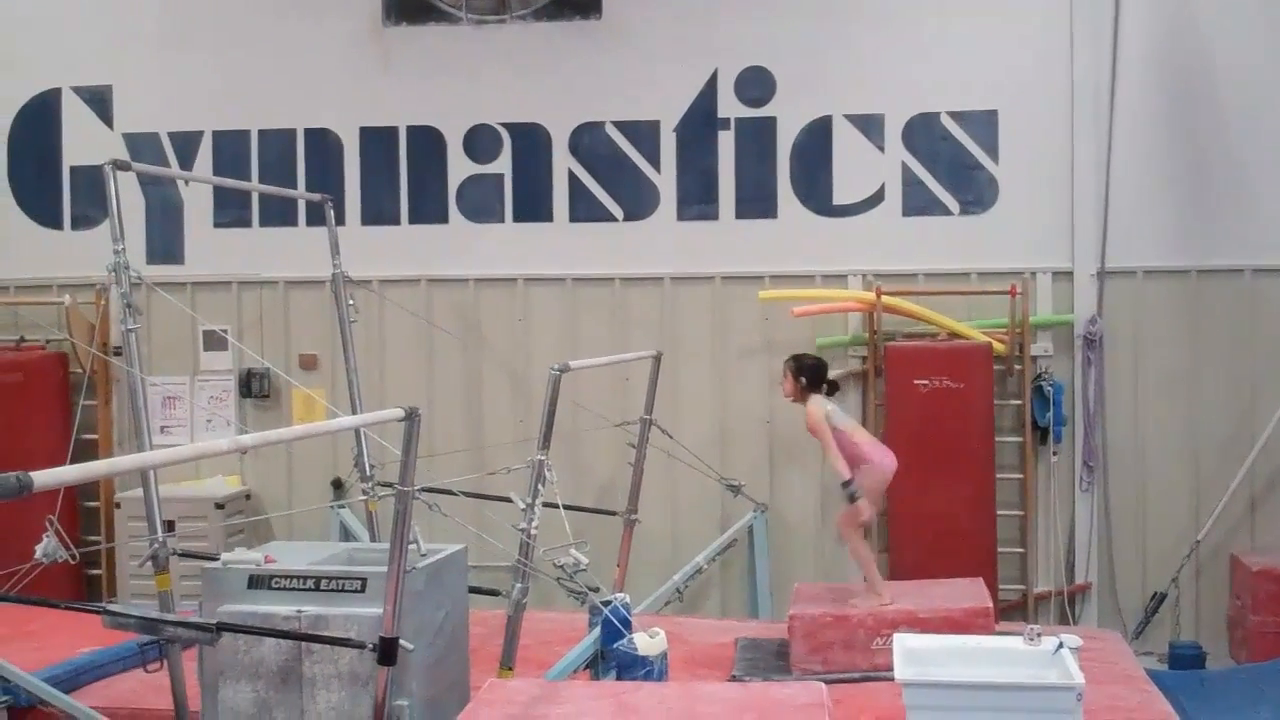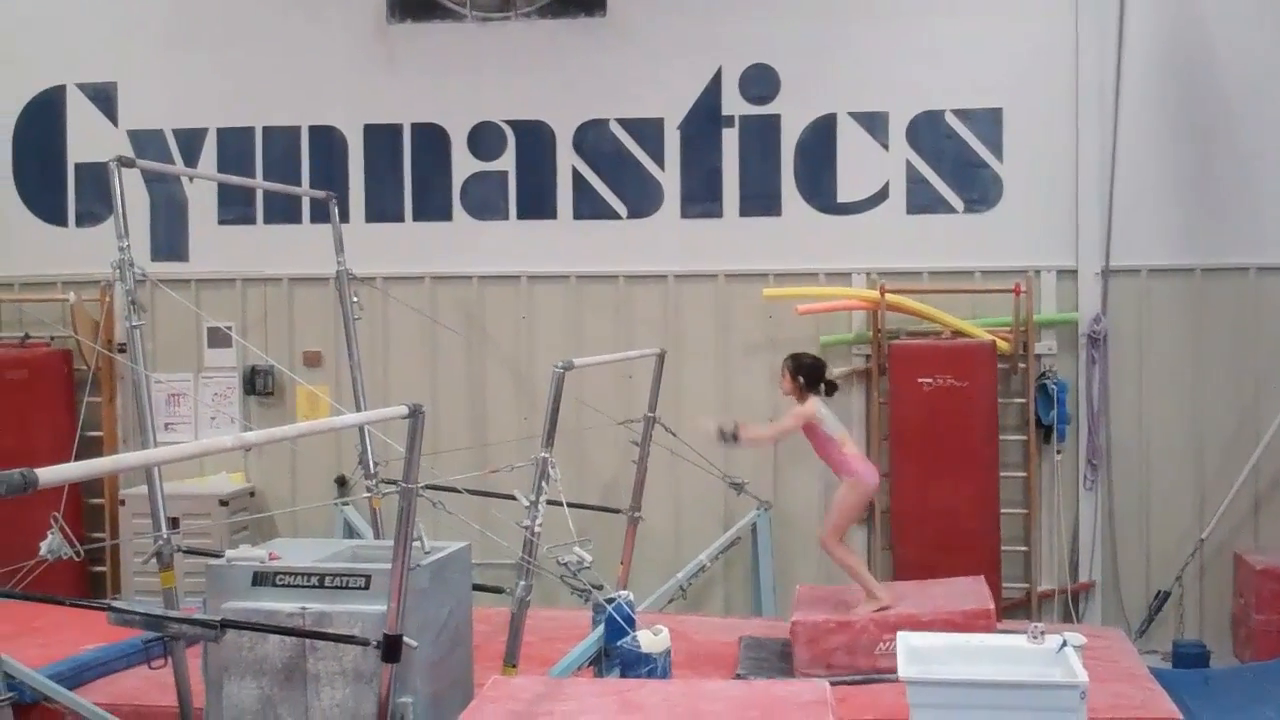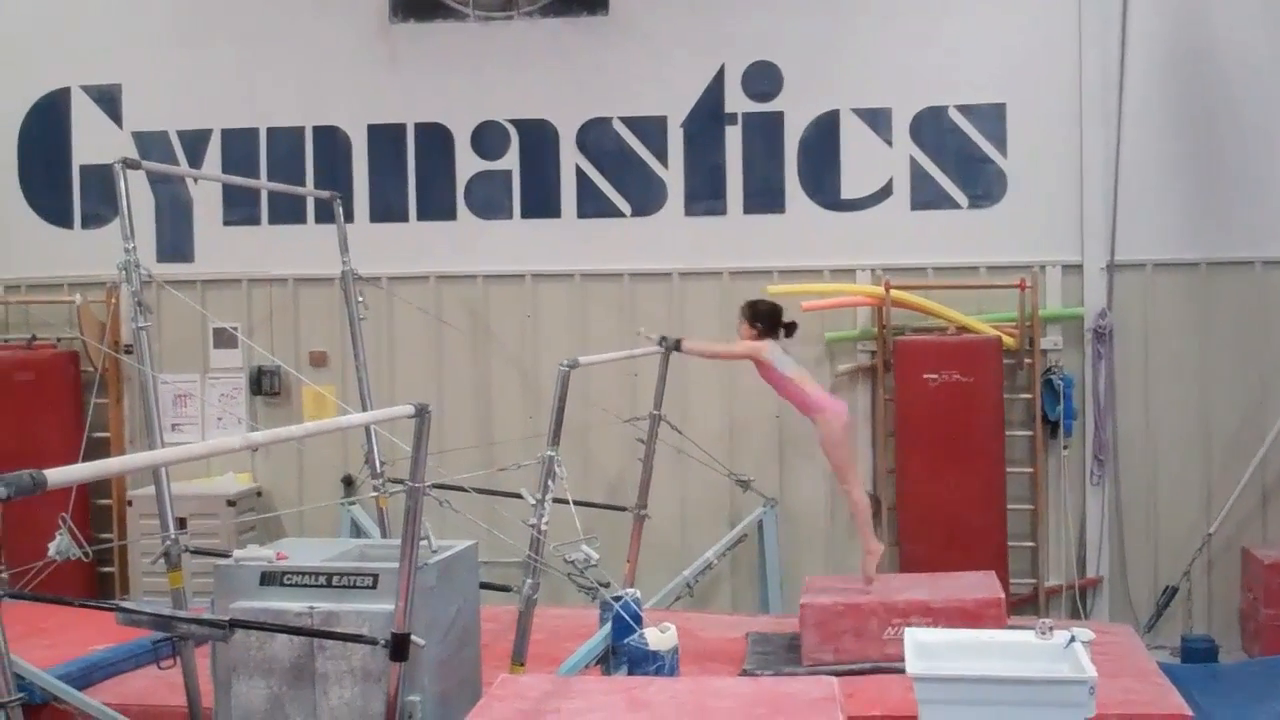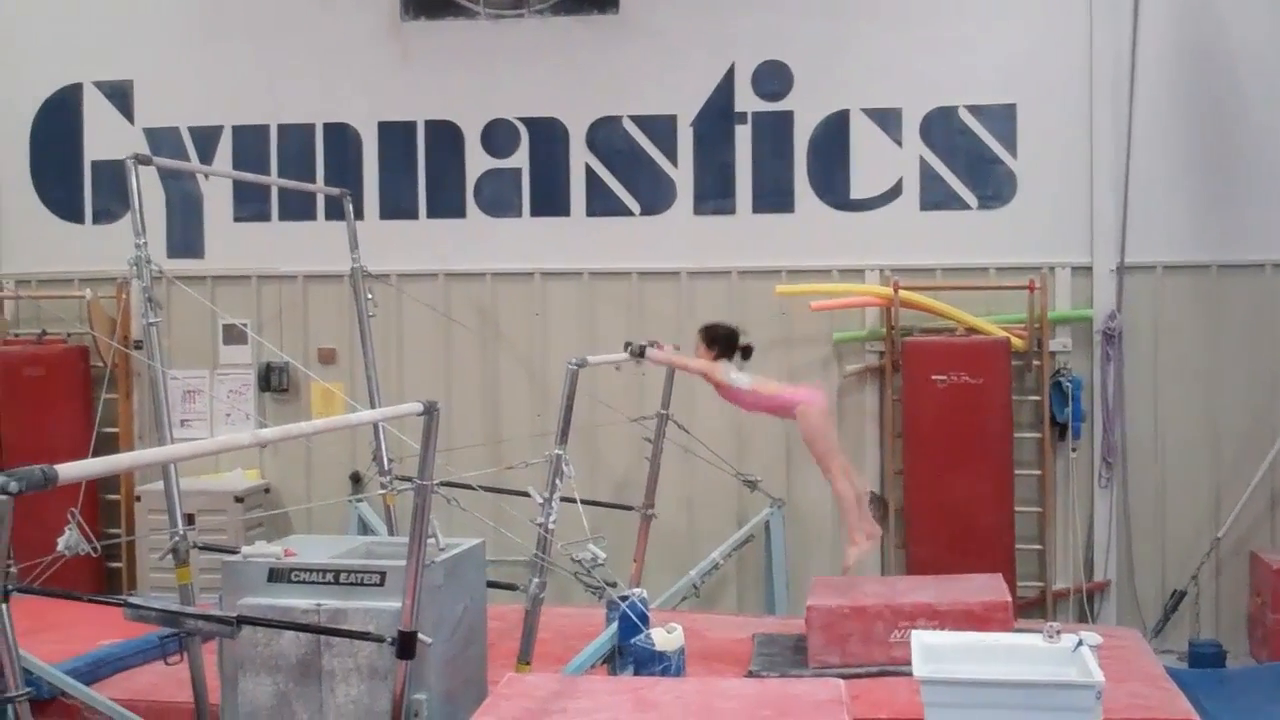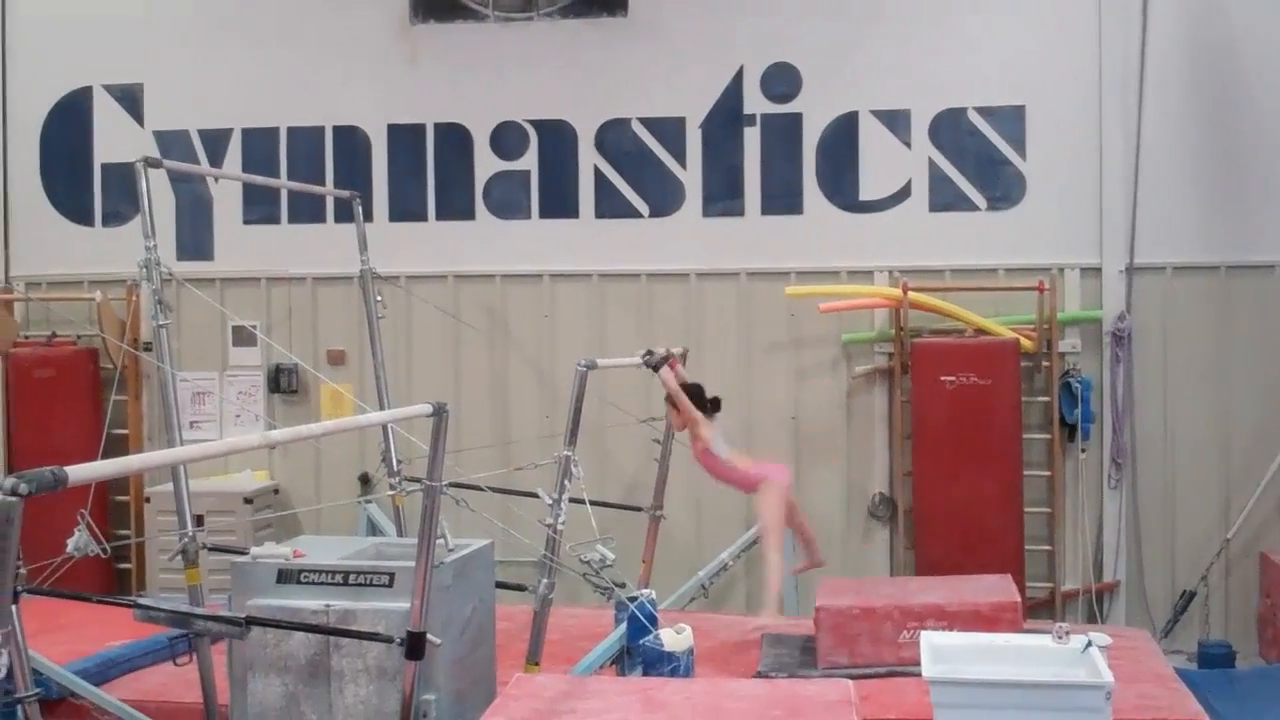
dt=0.2s
person 1, frame 1
left shoulder: (813, 410)
right shoulder: (820, 403)
left elbow: (834, 455)
left wrist: (853, 496)
right wrist: (855, 495)
left hip: (875, 464)
right hip: (877, 461)
left knee: (847, 526)
right knee: (851, 527)
left ankle: (878, 591)
right ankle: (876, 588)
person 1, frame 2
left shoulder: (807, 409)
right shoulder: (811, 404)
left elbow: (772, 433)
right elbow: (775, 431)
left wrist: (731, 433)
right wrist: (738, 430)
left hip: (857, 476)
right hip: (860, 474)
left knee: (829, 539)
right knee: (832, 539)
left ankle: (878, 595)
right ankle: (875, 593)
person 1, frame 3
left shoulder: (758, 348)
right shoulder: (767, 348)
left elbow: (712, 350)
right elbow: (718, 350)
left wrist: (670, 342)
right wrist: (678, 343)
left hip: (826, 412)
right hip: (829, 409)
left knee: (848, 481)
right knee: (848, 481)
left ankle: (869, 546)
right ankle: (869, 545)
person 1, frame 4
left shoulder: (714, 370)
right shoulder: (724, 368)
left elbow: (678, 361)
right elbow: (687, 361)
left wrist: (640, 350)
right wrist: (665, 350)
left hip: (805, 406)
right hip: (808, 400)
left knee: (834, 472)
right knee: (838, 468)
left ankle: (856, 538)
right ankle: (866, 526)
person 1, frame 5
left shoulder: (701, 431)
right shoulder: (703, 425)
left elbow: (678, 392)
right elbow: (684, 387)
left wrist: (658, 365)
right wrist: (669, 362)
left hip: (769, 481)
right hip: (773, 475)
left knee: (770, 546)
right knee: (795, 521)
left ankle: (770, 612)
right ankle: (814, 556)
